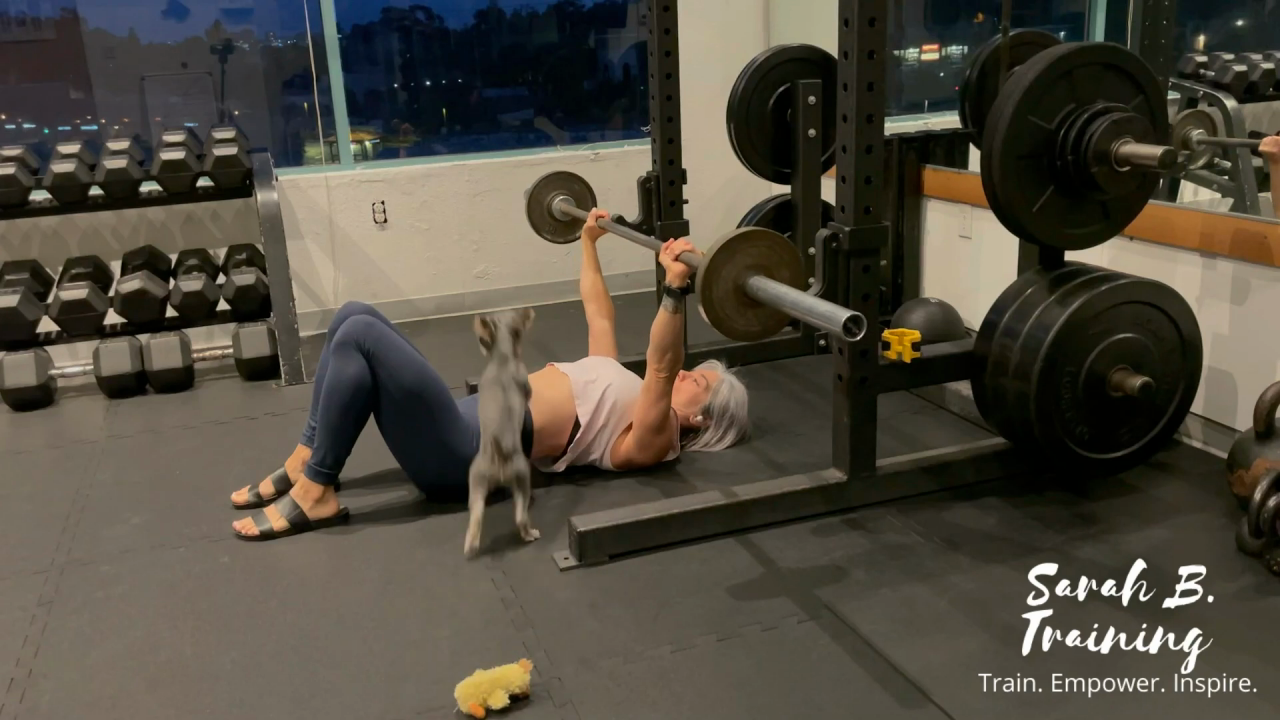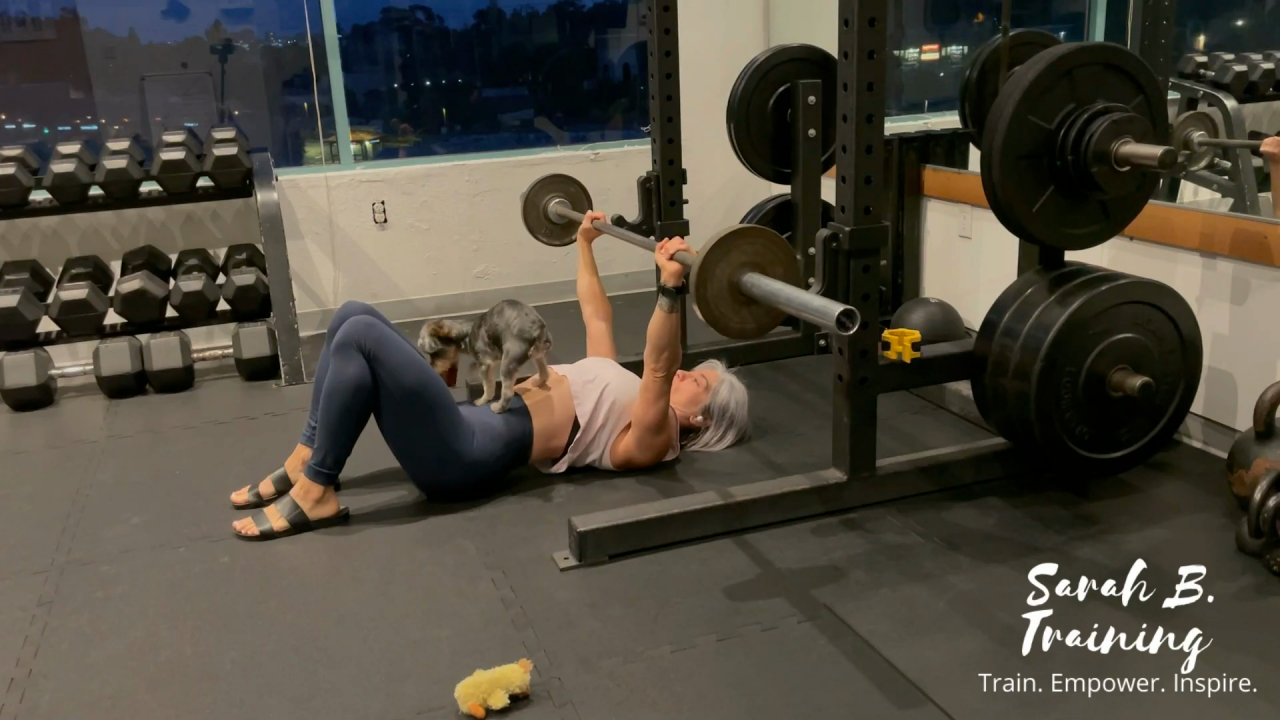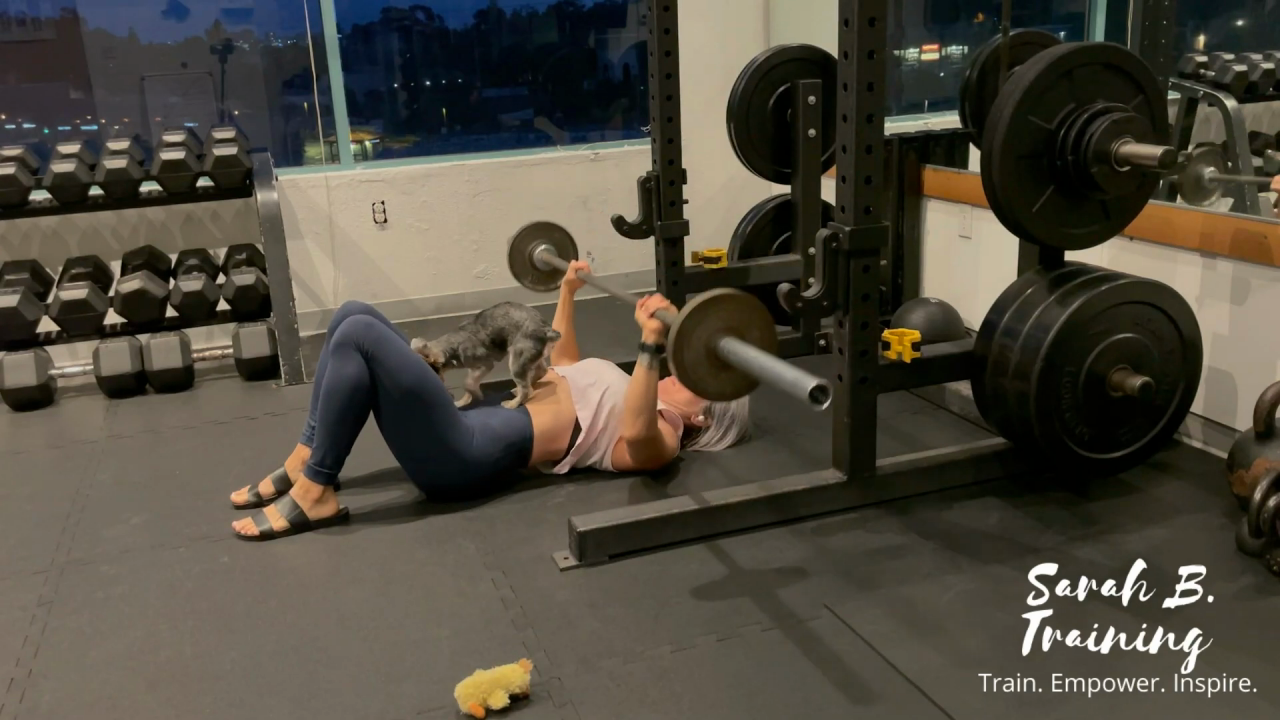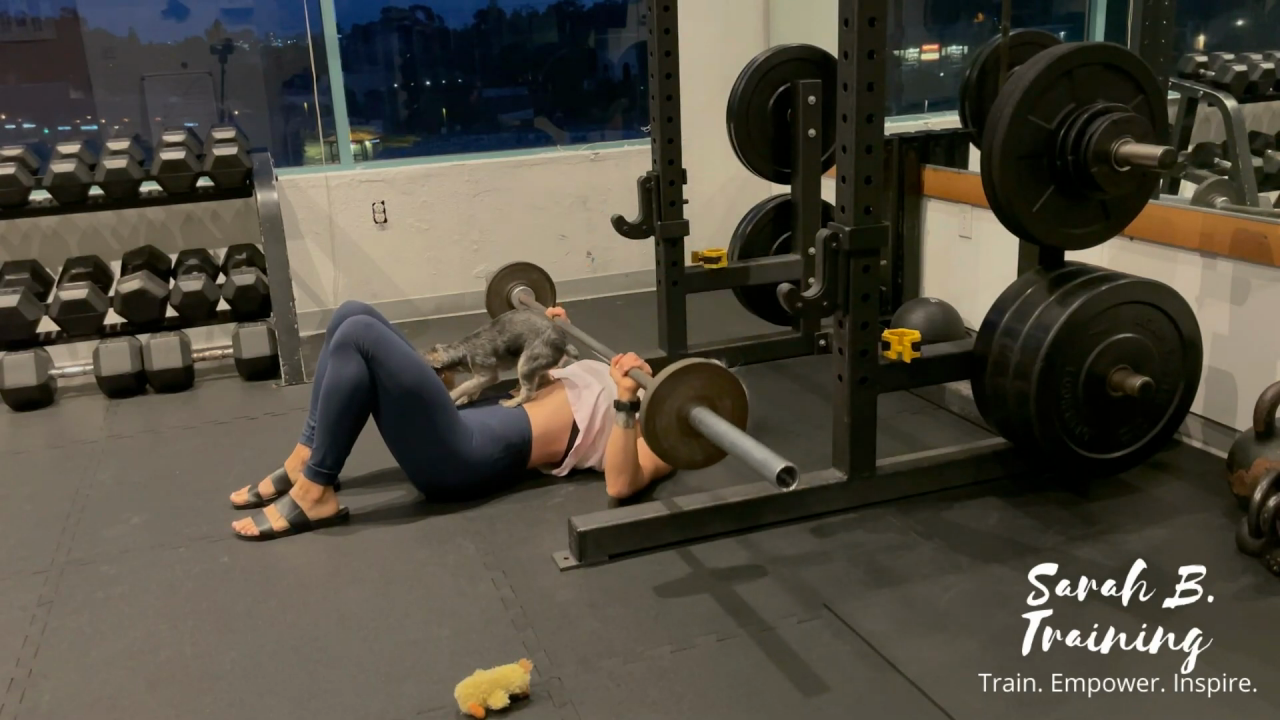
dt=0.5s
person 1, frame 1
left shoulder: (652, 438)
right shoulder: (622, 388)
left elbow: (663, 368)
right elbow: (600, 315)
left wrist: (676, 287)
right wrist: (589, 242)
left hip: (463, 452)
right hip: (463, 423)
left knee: (359, 335)
right knee: (354, 317)
left ankle: (315, 494)
right ankle: (304, 462)
person 1, frame 2
left shoulder: (652, 437)
right shoulder: (623, 392)
left elbow: (659, 367)
right elbow: (596, 316)
left wrist: (670, 287)
right wrist: (585, 244)
left hip: (465, 454)
right hip: (467, 420)
left knee: (359, 336)
right knee: (353, 315)
left ankle: (315, 493)
right ankle: (303, 462)
person 1, frame 3
left shoulder: (661, 439)
right shoulder: (627, 389)
left elbow: (635, 433)
right elbow: (560, 361)
left wrist: (654, 341)
right wrist: (568, 293)
left hip: (465, 455)
right hip: (466, 421)
left knee: (359, 333)
right knee: (353, 315)
left ankle: (314, 495)
right ankle: (303, 463)
person 1, frame 4
right shoulder: (635, 406)
left elbow: (621, 485)
left wrist: (628, 402)
left hip: (465, 457)
right hip: (469, 420)
left knee: (358, 334)
right knee: (353, 315)
left ankle: (313, 495)
right ankle: (299, 466)
